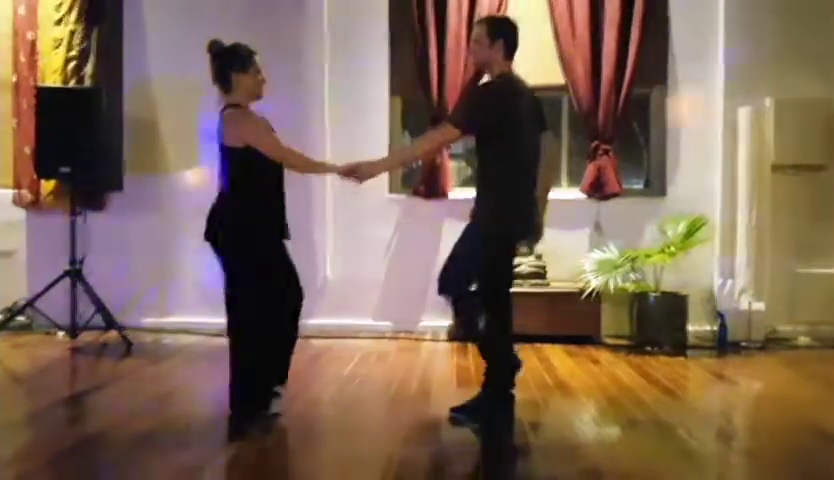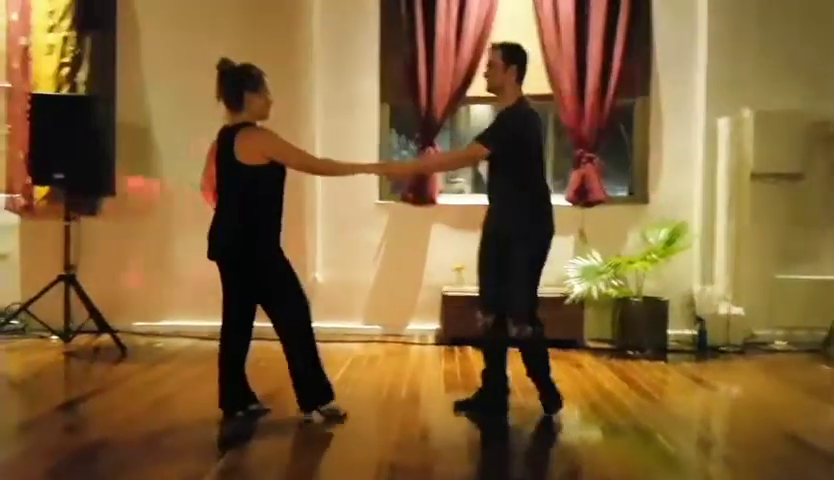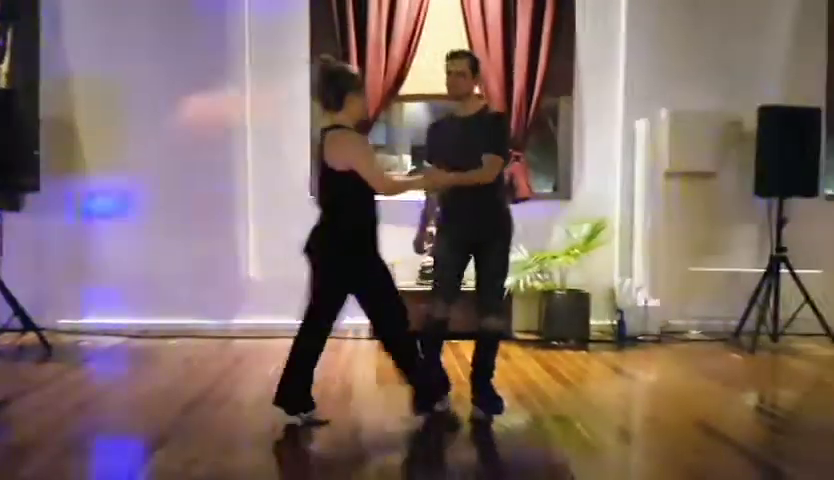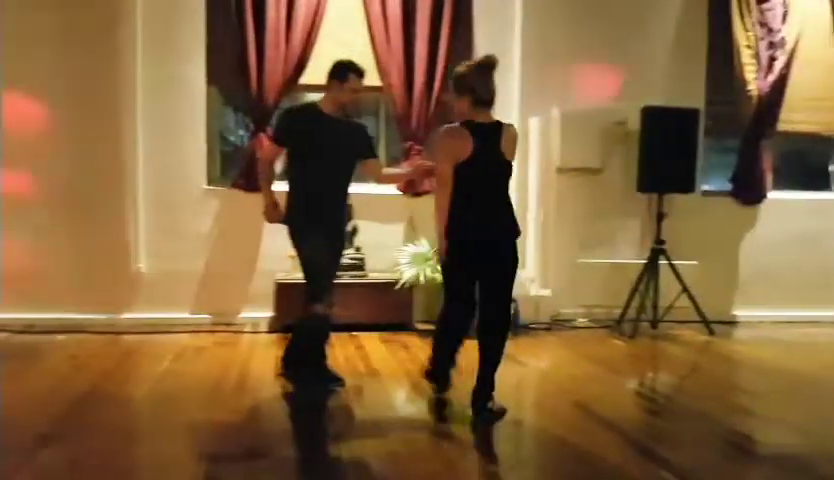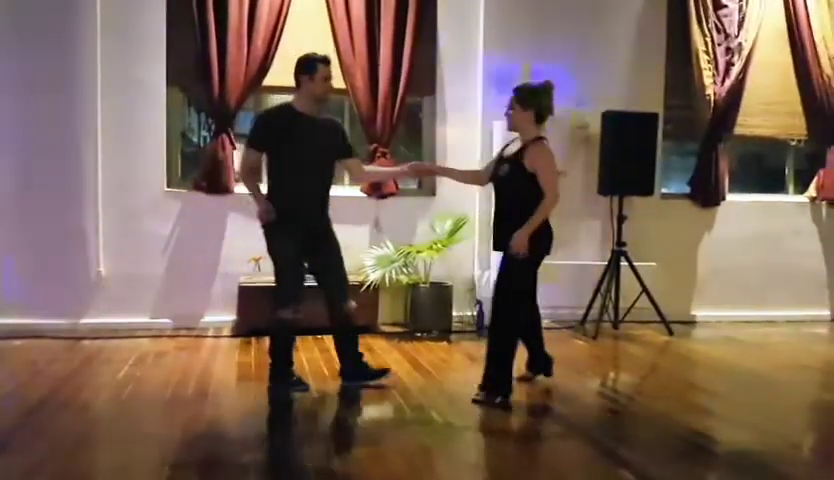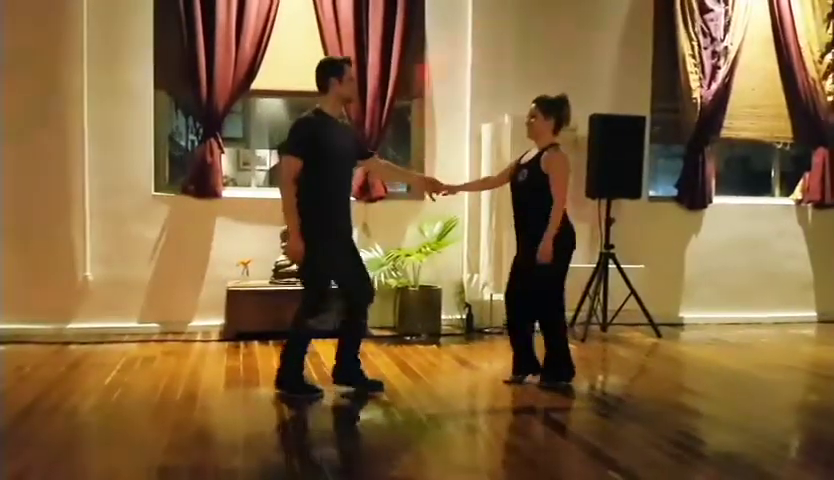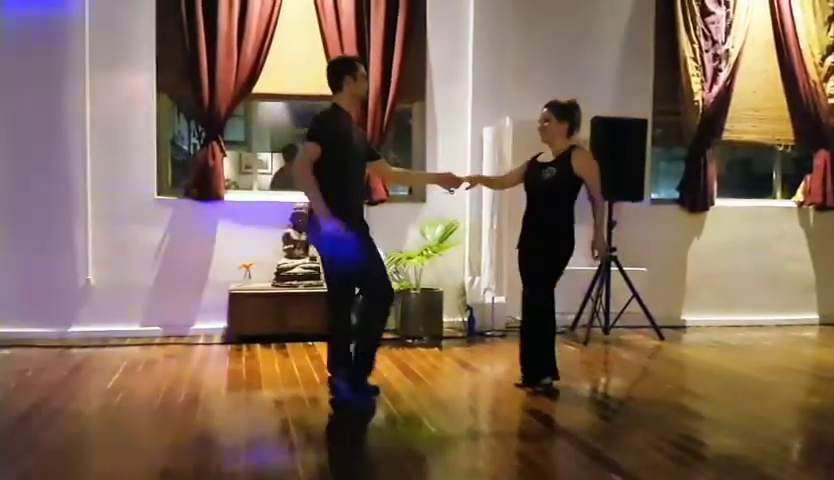
dt=0.7s
person 1, frame 1
left shoulder: (490, 94)
right shoulder: (524, 96)
left elbow: (437, 139)
right elbow: (545, 155)
left wrist: (377, 166)
right wrist: (536, 212)
left hip: (498, 214)
right hip: (513, 212)
left knee: (489, 299)
right knee: (491, 295)
left ankle: (495, 395)
right ankle: (500, 373)
person 1, frame 2
left shoulder: (517, 119)
right shoulder: (513, 117)
left elbow: (466, 157)
left wrist: (408, 168)
left hip: (528, 229)
right hip: (501, 226)
left knee: (521, 312)
right knee: (491, 309)
left ankle: (544, 386)
right ankle: (493, 391)
person 1, frame 3
left shoulder: (495, 123)
right shoulder: (438, 129)
left elbow: (490, 172)
left wrist: (453, 178)
right wrist: (422, 226)
left hip: (493, 228)
right hip: (452, 228)
left knee: (491, 311)
right knee: (441, 302)
left ankle: (482, 384)
person 1, frame 4
left shoulder: (356, 131)
right shoulder: (297, 119)
left elbow: (377, 172)
right elbow: (266, 159)
left wrist: (412, 171)
right wrist: (268, 198)
left hip: (335, 222)
right hip: (305, 219)
left knee: (321, 295)
right knee: (322, 293)
left ankle: (297, 361)
right ankle: (311, 367)
person 1, frame 5
left shoulder: (331, 129)
right shoulder: (272, 120)
left elbow: (360, 173)
right elbow: (247, 167)
left wrist: (400, 172)
right wrist: (260, 199)
left hip: (318, 224)
right hip: (284, 225)
left knee: (339, 295)
right knee: (288, 299)
left ankle: (353, 366)
right ankle: (281, 371)
person 1, frame 6
left shoulder: (347, 132)
right shoulder: (307, 126)
left elbow: (379, 166)
right elbow: (287, 180)
left wrist: (419, 180)
right wrist: (294, 235)
left hip: (339, 232)
right hip: (315, 235)
left knee: (361, 294)
right knee: (315, 303)
left ankle: (347, 368)
right ankle: (289, 377)
person 1, frame 7
left shoulder: (353, 130)
right shoulder: (328, 120)
left elbow: (388, 173)
right elbow: (301, 166)
left wrist: (435, 178)
right wrist: (325, 216)
left hip: (345, 227)
right hip: (338, 228)
left knee: (342, 301)
right knee: (380, 295)
left ankle: (345, 378)
right ankle: (352, 377)
person 2, frame 1
left shoulder: (240, 118)
right shoulder: (240, 118)
right elbow: (287, 157)
right wrist: (336, 168)
left hip: (251, 227)
right hip: (241, 229)
left knee: (285, 296)
right knee: (249, 310)
left ankle: (260, 386)
right ankle: (247, 403)
person 2, frame 2
left shoulder: (224, 138)
right shoulder: (258, 138)
left elbow: (211, 186)
right elbow: (313, 165)
right wrist: (366, 168)
left hip: (229, 240)
right hip: (254, 244)
left knee: (238, 317)
right knee: (292, 314)
left ankle: (236, 400)
right ankle: (315, 399)
person 2, frame 3
left shoulder: (327, 137)
right shoulder: (348, 140)
right elbow: (384, 185)
right wrist: (426, 179)
left hip: (333, 243)
right hip: (349, 248)
left knee: (334, 320)
person 2, frame 4
left shoulder: (450, 136)
right shoulder: (509, 134)
left elbow: (443, 189)
left wrist: (441, 236)
left hip: (461, 237)
right hip: (501, 236)
left knee: (458, 306)
right knee: (495, 315)
left ankle: (441, 374)
right ankle: (483, 398)
person 2, frame 5
left shoulder: (538, 150)
right shoulder: (511, 148)
left elbow: (551, 196)
right elbow: (481, 177)
left wrist: (526, 232)
right wrist: (439, 170)
left hip: (529, 240)
right hip: (513, 239)
left knee: (505, 306)
right knee: (521, 302)
left ankle: (495, 387)
right ankle: (540, 361)
person 2, frame 6
left shoulder: (554, 156)
right shoulder: (527, 157)
left elbow: (559, 201)
right elbow: (495, 180)
left wrist: (548, 240)
right wrist: (458, 188)
left hip: (552, 243)
right hip: (529, 242)
left knee: (547, 304)
right knee: (516, 300)
left ankle: (559, 372)
right ankle: (524, 365)
person 2, frame 7
left shoulder: (578, 156)
right shoulder: (535, 161)
left elbow: (597, 197)
right elbow: (502, 181)
left wrist: (599, 232)
right wrist: (479, 178)
left hip: (557, 241)
right hip: (530, 239)
left knee: (536, 303)
right knee: (537, 304)
left ankle: (542, 371)
right ankle: (538, 372)
